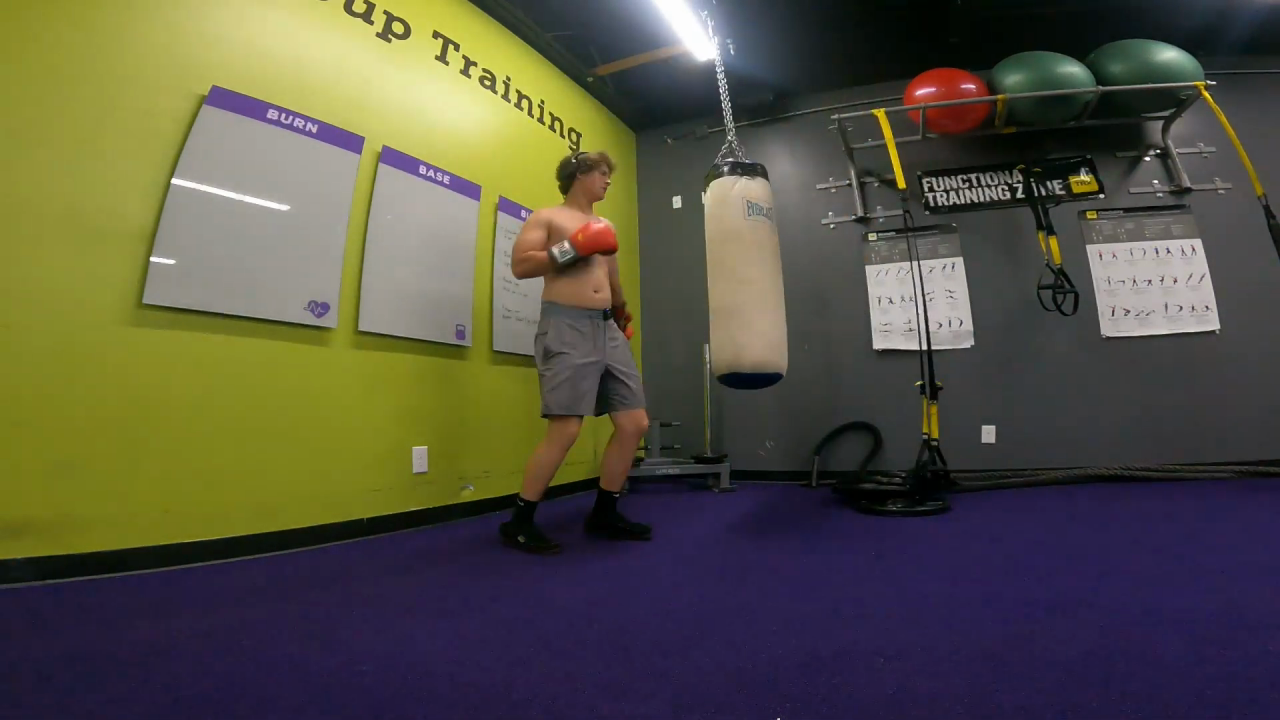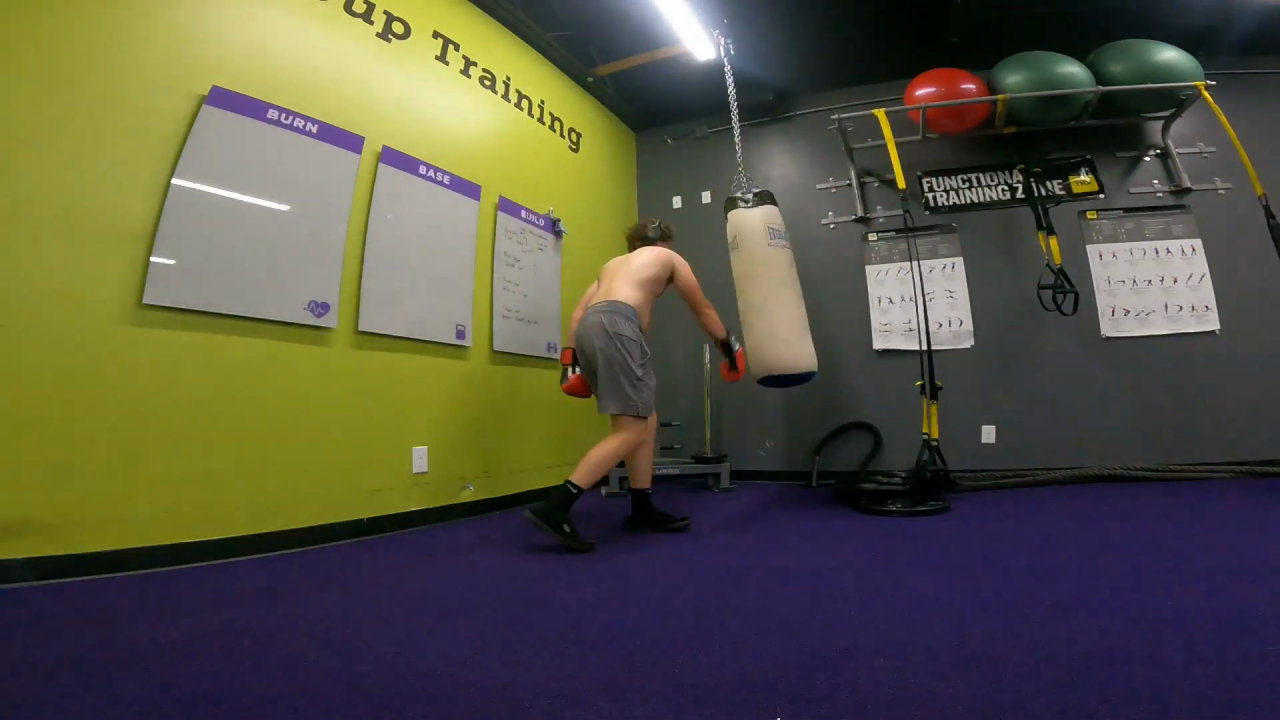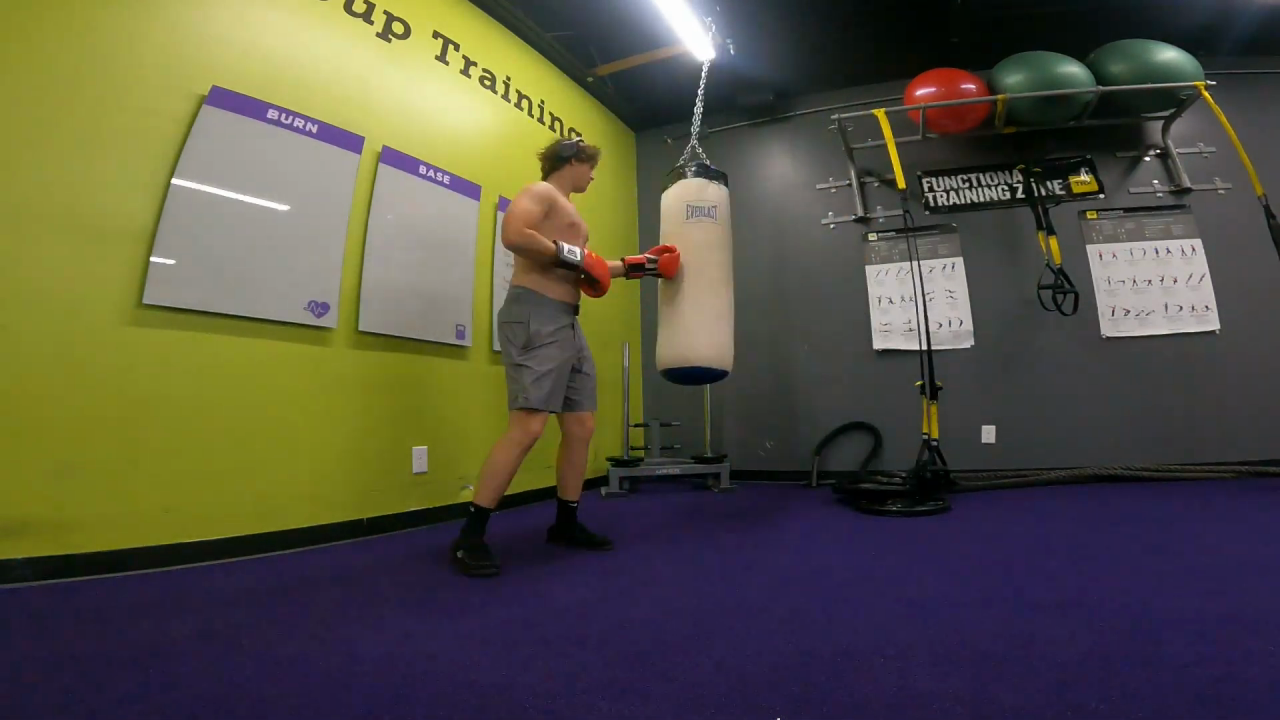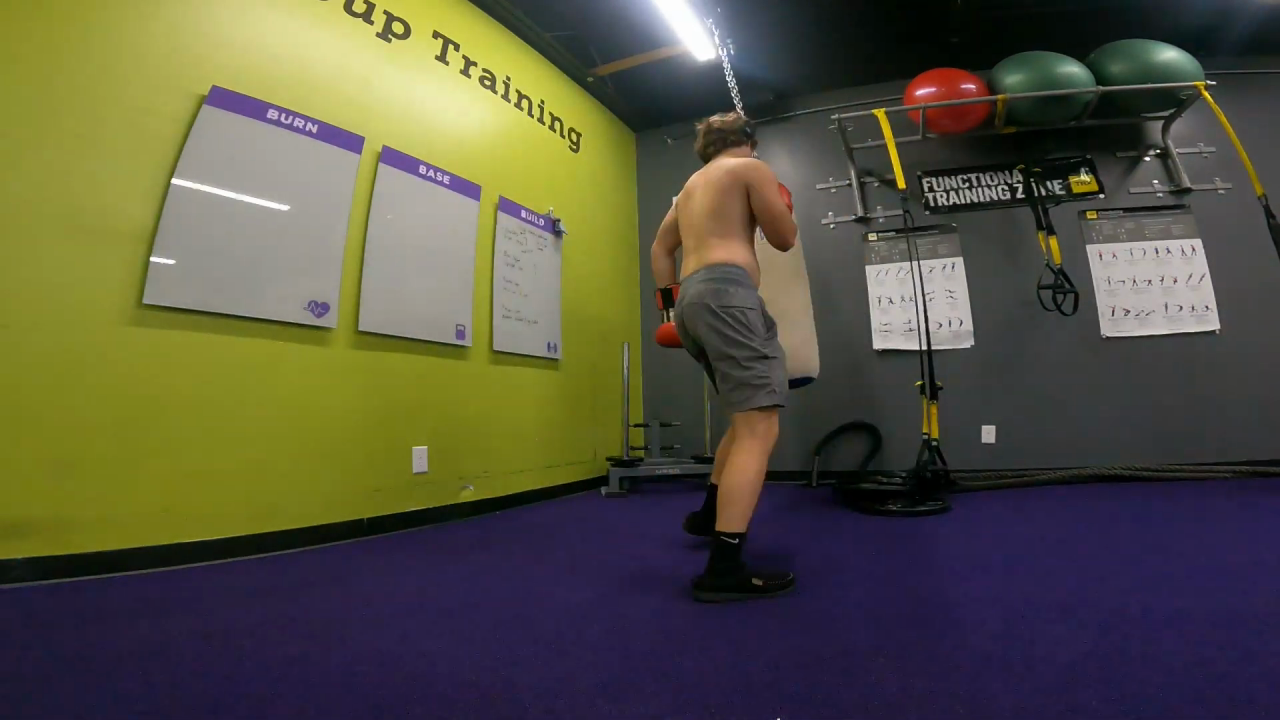
dt=0.5s
person 1, frame 1
left shoulder: (596, 223)
right shoulder: (548, 217)
right elbow: (519, 264)
left wrist: (620, 313)
right wrist: (567, 251)
left hip: (604, 330)
right hip: (567, 330)
left knee: (635, 425)
right knee: (565, 431)
left ankle: (605, 512)
right ankle: (519, 523)
person 1, frame 2
left shoulder: (614, 265)
right shoulder: (669, 258)
left elbow: (579, 310)
right elbow: (703, 309)
left wrist: (571, 357)
right wrist: (731, 346)
left hip: (593, 328)
right hip: (616, 330)
left knee: (647, 424)
right knee: (630, 432)
left ankle: (643, 510)
right ankle: (556, 508)
person 1, frame 3
left shoulder: (568, 210)
right shoulder: (540, 193)
left elbow: (586, 271)
right elbow: (513, 234)
left wrist: (640, 264)
right wrist: (573, 257)
left hip: (566, 326)
right hip: (534, 319)
left knee: (582, 428)
right knee: (527, 429)
left ankle: (566, 523)
right ankle: (470, 536)
person 1, frame 4
left shoulder: (693, 186)
right shoulder: (750, 168)
left elbow: (661, 246)
right elbow: (783, 237)
left wrist: (669, 302)
right wrist: (776, 205)
left hip: (695, 299)
right hip: (728, 296)
left knee: (751, 421)
right knee: (760, 429)
left ankle: (710, 516)
right ankle: (725, 568)
